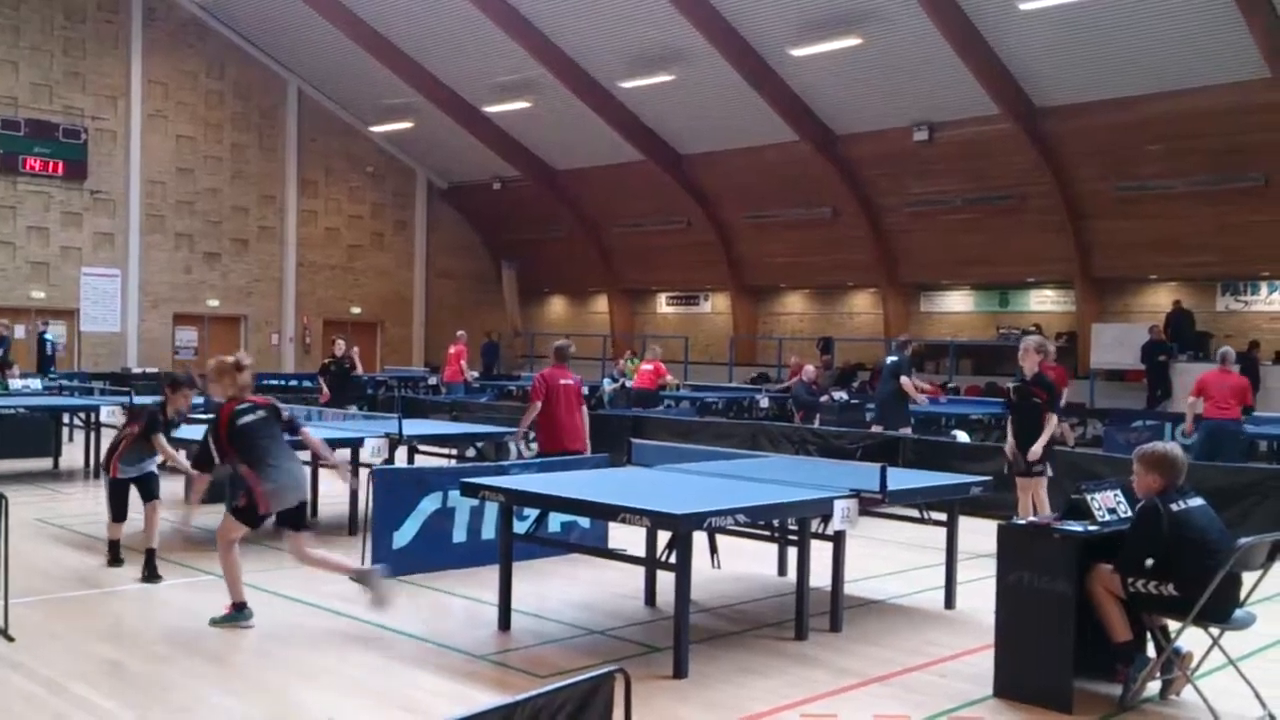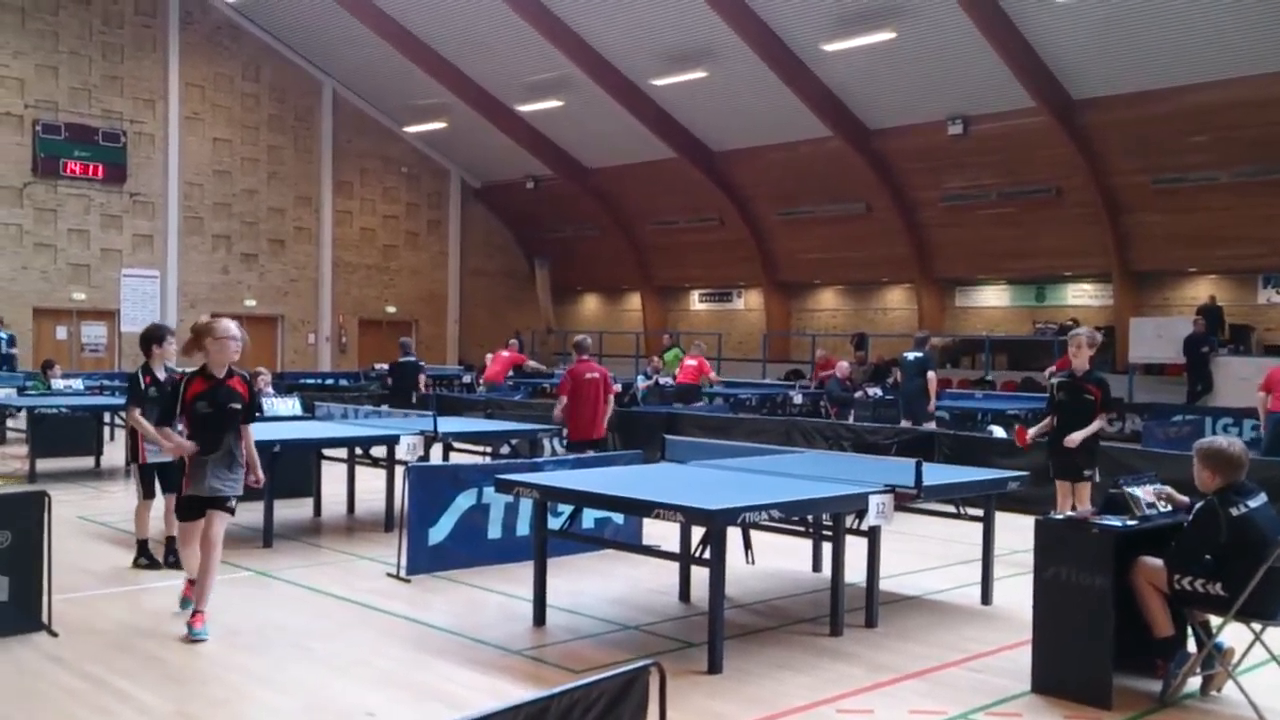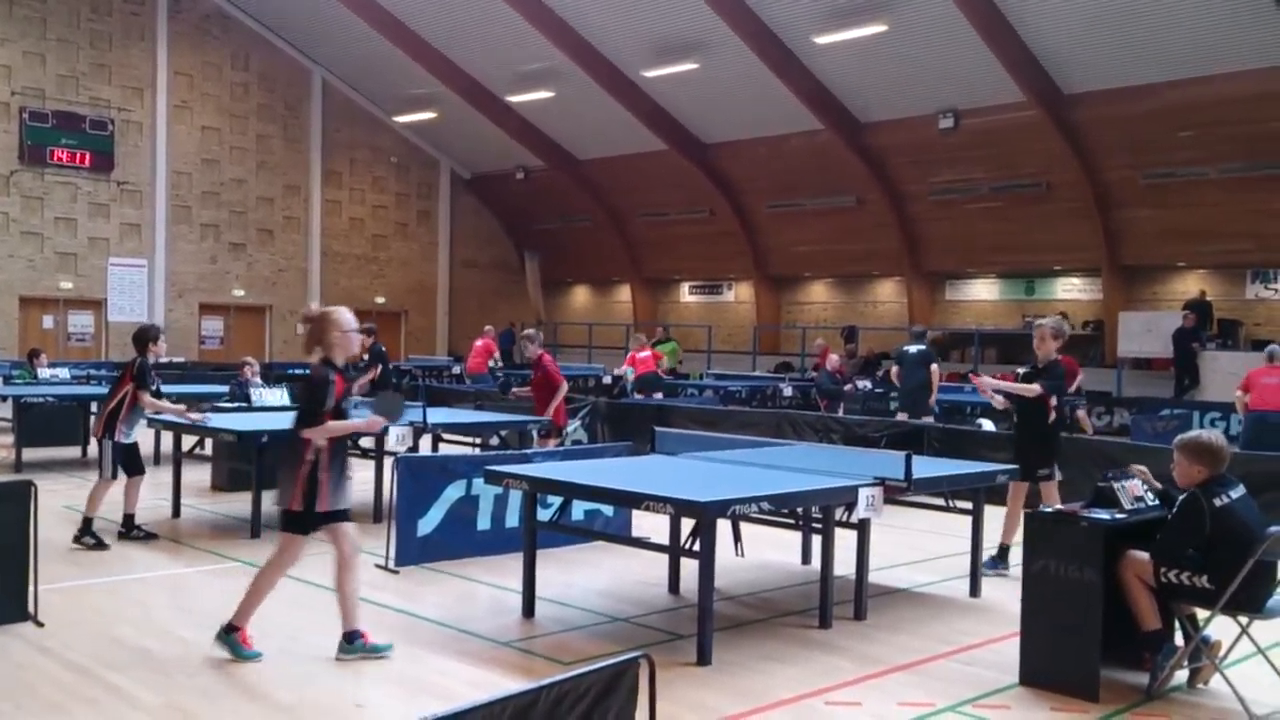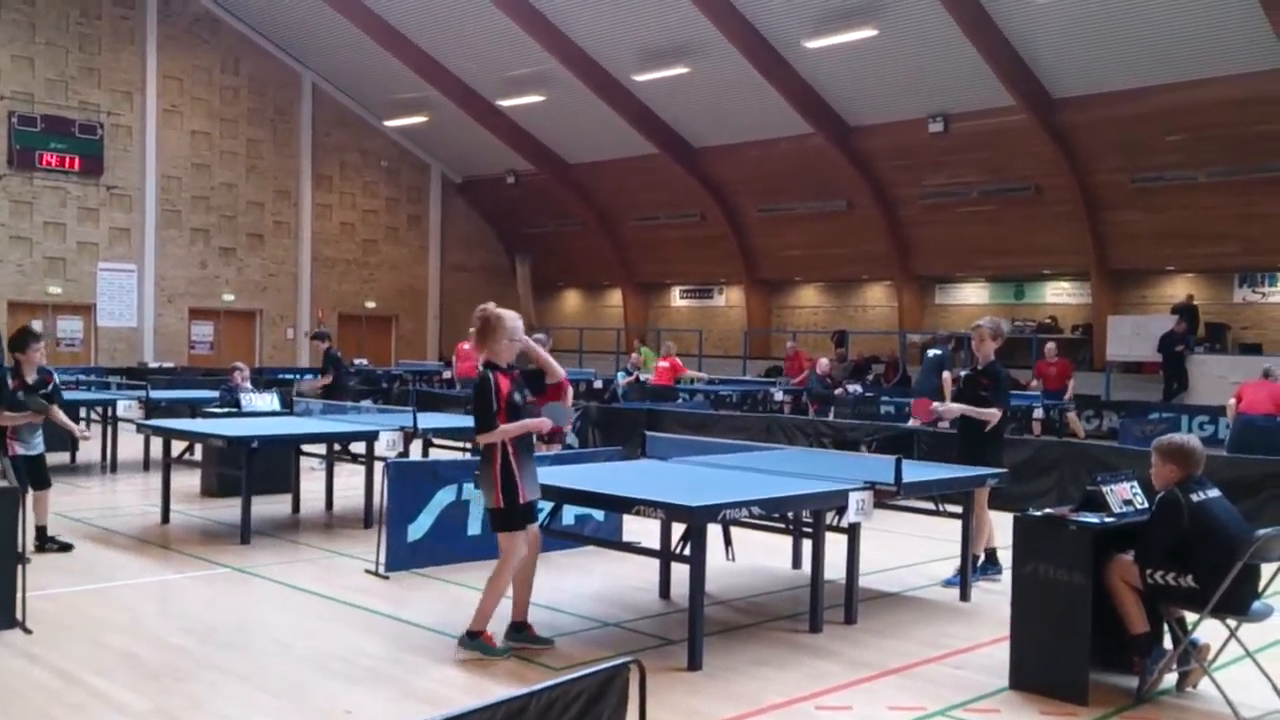
dt=1s
person 1, frame 1
left shoulder: (220, 421)
right shoulder: (268, 405)
left elbow: (205, 473)
right elbow: (305, 434)
left wrist: (189, 509)
right wrist: (335, 462)
left hip: (266, 489)
right hip: (295, 482)
left knee: (226, 537)
right knee: (302, 551)
left ankle: (239, 608)
right ankle: (365, 573)
person 1, frame 2
left shoulder: (243, 384)
right shoulder: (188, 384)
right elbow: (164, 425)
left wrist: (255, 465)
right wrist: (177, 444)
left hip: (228, 473)
right hip: (193, 472)
left knee: (212, 539)
right knee: (188, 539)
left ankle: (198, 614)
right ankle: (192, 581)
person 1, frame 3
left shoulder: (337, 376)
right shoulder: (322, 378)
right elbow: (309, 429)
right wrist: (360, 425)
left hip: (328, 482)
right hip: (308, 480)
left knee: (349, 551)
right knee: (286, 558)
left ankle: (352, 637)
right ankle: (234, 629)
person 1, frame 4
left shoulder: (514, 375)
right shoulder: (488, 381)
left elbow: (557, 376)
right elbow: (484, 435)
left wrist: (533, 347)
right wrist: (529, 424)
left hip: (522, 474)
right hip: (503, 477)
left knee: (531, 548)
right knee: (513, 556)
left ankle: (518, 627)
right ankle: (474, 635)
person 2, frame 1
left shoulder: (1152, 508)
right shoulder: (1193, 500)
left elbow: (1126, 564)
left hip: (1196, 597)
right hip: (1224, 596)
left knee: (1098, 577)
right knee: (1142, 580)
left ankle: (1133, 664)
right ankle: (1169, 655)
person 2, frame 2
left shoulder: (1212, 509)
right shoulder: (1254, 494)
left elbow: (1176, 561)
right wrist: (1182, 502)
left hip: (1243, 596)
left knee: (1142, 569)
right knee: (1186, 577)
left ankle: (1175, 658)
right ankle: (1210, 651)
person 2, frame 3
left shoulder: (1196, 501)
right shoulder: (1230, 486)
left elbow: (1162, 553)
right wrist: (1154, 485)
left hip: (1231, 588)
right hip: (1256, 584)
left knee: (1130, 563)
right knee: (1171, 568)
left ankle: (1162, 651)
right ankle: (1198, 644)
person 2, frame 4
left shoulder: (1172, 499)
right shoulder: (1209, 491)
left elbow: (1145, 555)
left wrist: (1132, 556)
right wrist: (1139, 556)
left hip: (1216, 589)
right hip: (1241, 588)
left knee: (1116, 568)
right knee: (1157, 573)
left ankle: (1150, 656)
right ankle: (1186, 649)
person 3, frame 1
left shoulder: (177, 416)
right shoulder: (152, 413)
right elbow: (162, 447)
right wrist: (191, 470)
left hip: (145, 463)
right hip: (121, 463)
left knee: (154, 505)
right knee: (118, 517)
left ankle: (150, 561)
right ankle: (113, 547)
person 3, frame 2
left shoulder: (175, 378)
right shoulder: (139, 378)
right elbow: (133, 417)
right wrist: (160, 440)
left hip: (169, 450)
right hip: (145, 450)
left knee: (173, 497)
right knee: (146, 500)
left ankle: (171, 550)
right ankle: (142, 552)
person 3, frame 3
left shoulder: (149, 371)
right shoulder: (141, 365)
left elbow: (159, 402)
right elbow: (145, 401)
left wrist: (188, 415)
right wrist: (179, 410)
left hip: (126, 431)
right hip: (112, 429)
left knee: (137, 475)
right knee: (107, 479)
left ankle: (128, 526)
right ankle: (84, 531)
person 3, frame 4
left shoulder: (47, 376)
left elbow: (54, 409)
left wrist: (73, 427)
right wrist: (28, 416)
left hip: (34, 441)
left knee: (43, 488)
left ankle: (42, 538)
person 4, frame 1
left shoulder: (1047, 385)
right shoulder: (1015, 386)
left elbow: (1053, 419)
left wrist: (1040, 444)
right wrist: (1010, 438)
left hip: (1038, 449)
right hip: (1019, 446)
left knee: (1039, 493)
right knee: (1023, 492)
person 4, frame 2
left shoulder: (1099, 382)
right shoulder: (1058, 381)
left elbow: (1102, 418)
left wrist: (1082, 434)
right wrist: (1035, 430)
left hip: (1085, 448)
right hip: (1059, 446)
left knee: (1082, 499)
right knee: (1064, 498)
person 4, frame 3
left shoulder: (1058, 372)
right shoulder: (1024, 371)
left elbow: (1034, 390)
right elbow: (1005, 403)
left wrist: (997, 383)
right wrist: (990, 394)
left hip: (1045, 444)
right hip: (1022, 442)
left knee: (1050, 502)
right knee: (1014, 499)
right ankle: (1001, 557)
person 4, frame 4
left shoulder: (999, 376)
right shoulder: (968, 374)
left elbow: (995, 414)
right elbow: (958, 408)
left wrist: (961, 410)
right wrist: (943, 409)
left hip: (987, 449)
right hip: (967, 446)
left knee: (979, 505)
right knee: (977, 505)
left ankle: (971, 566)
right ankle: (991, 562)
